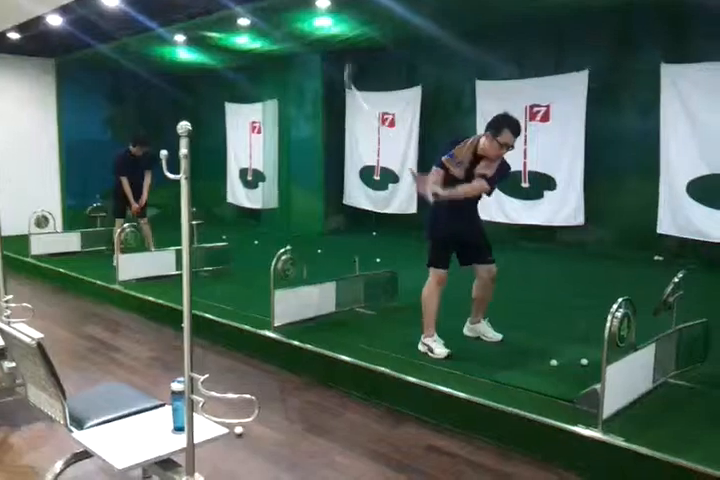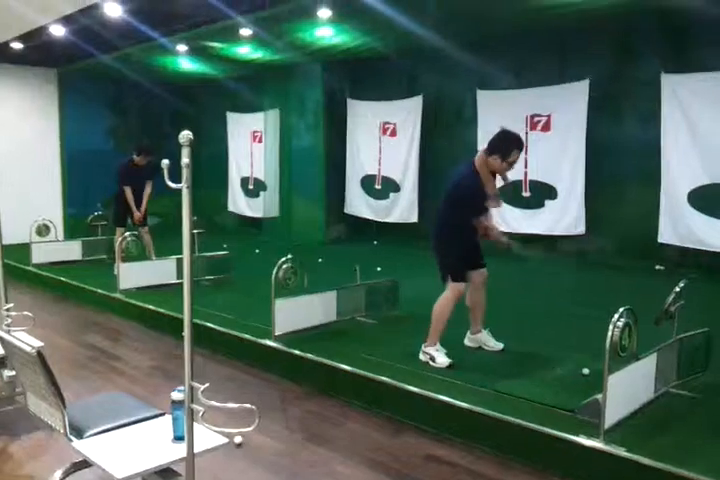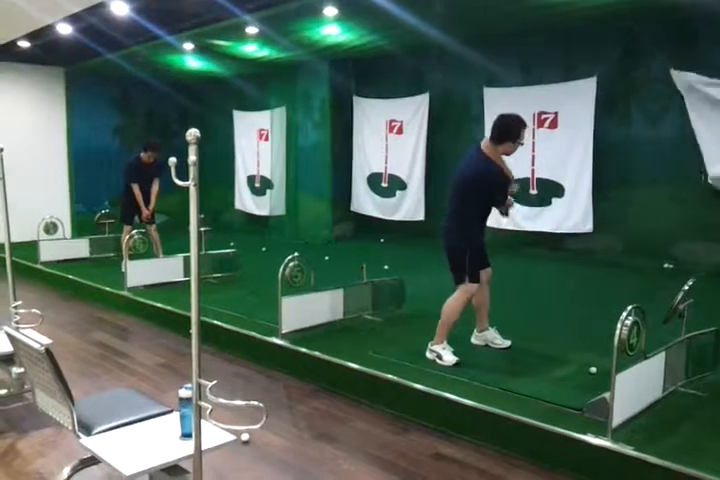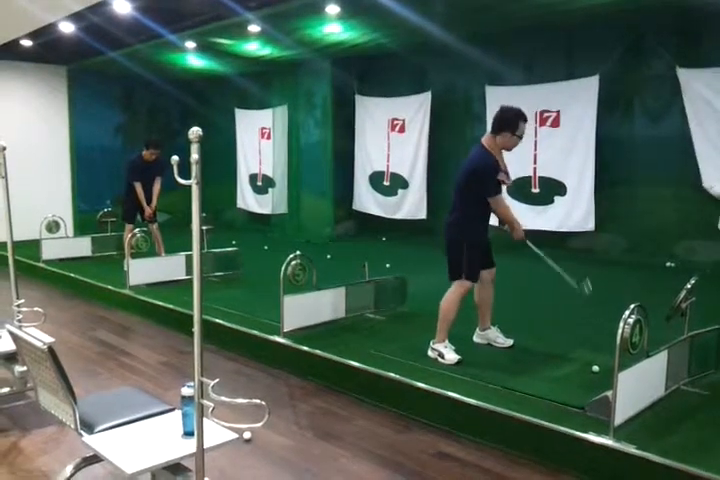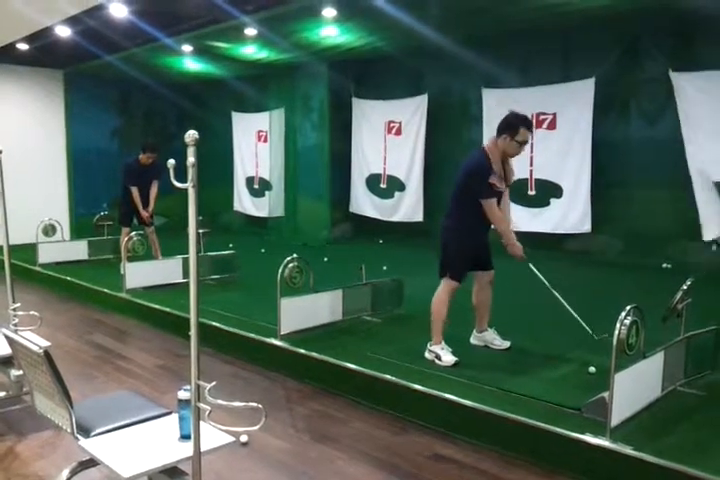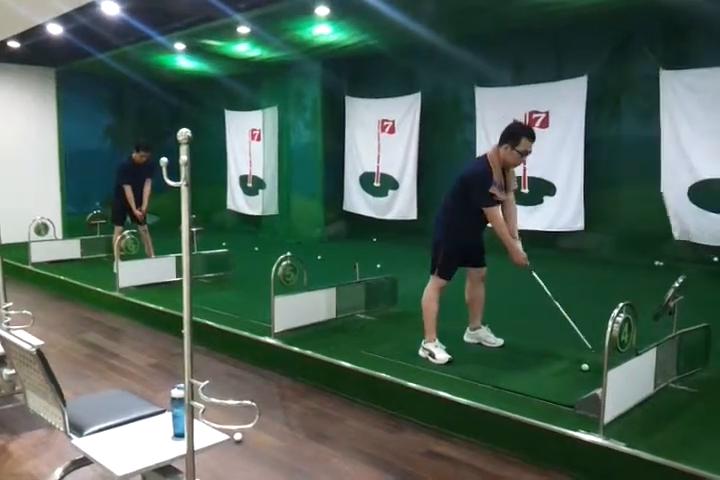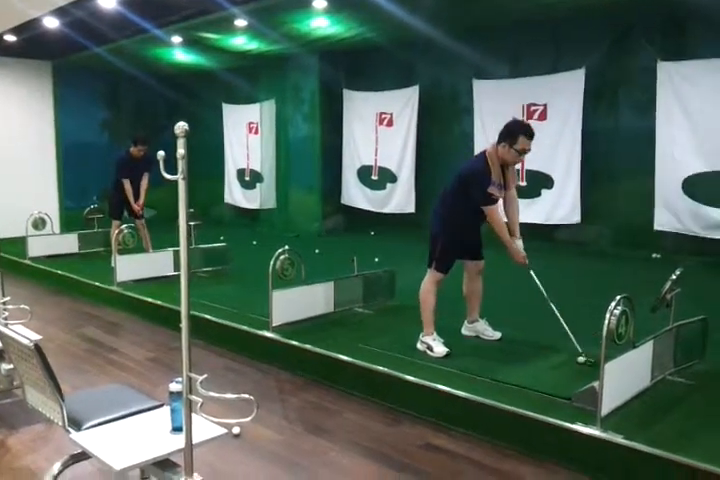
dt=0.3s
person 1, frame 1
left shoulder: (501, 167)
right shoulder: (457, 149)
left elbow: (474, 188)
right elbow: (435, 176)
left wrist: (444, 193)
right wrist: (432, 188)
left hip: (469, 222)
right hip: (442, 220)
left knee: (488, 272)
right knee: (438, 275)
left ankle: (476, 322)
right ankle: (428, 337)
person 1, frame 2
left shoulder: (487, 168)
right shoulder: (469, 182)
left elbow: (484, 207)
right elbow: (483, 222)
left wrist: (493, 233)
right wrist: (499, 237)
left hip: (467, 233)
right hip: (448, 237)
left knee: (479, 277)
right knee: (456, 288)
left ankle: (476, 333)
right ankle: (430, 346)
person 1, frame 3
left shoulder: (478, 150)
right shoulder: (494, 174)
right elbow: (503, 205)
left wrist: (505, 190)
right wrist: (508, 201)
left hip: (467, 229)
right hip: (461, 234)
left knee: (484, 276)
right knee: (467, 288)
left ankle: (482, 331)
right ankle: (437, 345)
person 1, frame 4
left shoulder: (487, 151)
right shoulder: (487, 163)
right elbow: (497, 204)
left wrist: (506, 219)
right wrist: (515, 225)
left hip: (475, 228)
right hip: (462, 231)
left knee: (487, 275)
right knee: (463, 284)
left ankle: (484, 329)
right ankle: (438, 343)
person 1, frame 5
left shoulder: (503, 160)
right shoulder: (480, 165)
left elbow: (503, 198)
right elbow: (491, 209)
left wrist: (509, 233)
right wrist: (510, 241)
left hip: (478, 232)
right hip: (458, 231)
left knee: (485, 277)
right knee: (449, 284)
left ankle: (481, 332)
right ankle: (435, 345)
person 1, frame 6
left shoulder: (505, 166)
right shoulder: (480, 173)
left elbow: (508, 201)
right elbow: (494, 217)
left wrist: (516, 239)
right wrist: (513, 250)
left hip: (472, 230)
right hip: (450, 230)
left knee: (478, 275)
right knee: (438, 281)
left ankle: (475, 329)
right ankle: (429, 343)
person 1, frame 7
left shoulder: (506, 162)
right shoulder: (479, 171)
left elbow: (511, 196)
right elbow: (493, 215)
left wrist: (517, 237)
right wrist: (512, 249)
left hip: (470, 222)
right hip: (448, 222)
left knee: (476, 267)
right knee: (435, 275)
left ankle: (473, 322)
right ankle: (427, 336)
person 2, frame 1
left shoulder: (147, 156)
right shoulder: (121, 158)
left elbow: (147, 176)
right elbow: (124, 181)
left wrist: (145, 195)
right wrist: (132, 203)
left hip: (138, 192)
right hip: (121, 193)
left knee: (144, 221)
right knee: (119, 222)
left ankle: (152, 249)
person 2, frame 2
left shoulder: (150, 166)
right shoulder: (125, 167)
left elbow: (148, 186)
right elbow: (127, 190)
left wrist: (143, 207)
right wrist: (134, 212)
left hip: (139, 201)
right hip: (122, 201)
left knee: (144, 229)
right knee: (120, 231)
left ankle: (153, 258)
person 2, frame 3
left shoulder: (157, 164)
right shoulder: (132, 164)
left elbow: (155, 184)
right elbow: (135, 188)
left wrist: (151, 205)
right wrist: (143, 209)
left hip: (147, 199)
right hip: (130, 199)
left knee: (152, 227)
right knee: (127, 229)
left ankle: (160, 256)
right ankle: (125, 260)
person 2, frame 4
left shoulder: (159, 162)
right shoulder: (134, 163)
left elbow: (157, 183)
right elbow: (137, 186)
left wrist: (153, 203)
right wrist: (145, 207)
left hip: (148, 197)
right hip: (132, 198)
left knee: (154, 226)
right knee: (129, 227)
left ankle: (162, 255)
person 2, frame 5
left shoulder: (156, 166)
right shoulder: (130, 166)
left elbow: (154, 186)
right elbow: (134, 190)
left wrist: (151, 206)
right wrist: (141, 211)
left hip: (145, 202)
right hip: (128, 202)
left knee: (150, 230)
right knee: (126, 231)
left ankle: (159, 259)
right ankle: (124, 262)
person 2, frame 6
left shoulder: (149, 165)
right shoulder: (124, 166)
left elbow: (147, 185)
right elbow: (127, 189)
left wrist: (144, 205)
right wrist: (134, 210)
left hip: (138, 200)
right hip: (121, 200)
left knee: (143, 228)
right knee: (118, 229)
left ankle: (152, 257)
person 2, frame 7
left shoulder: (147, 159)
right shoulder: (122, 160)
left elbow: (145, 179)
right elbow: (126, 183)
left wrist: (141, 199)
right wrist: (132, 204)
left hip: (136, 194)
right hip: (118, 194)
left knee: (141, 222)
right knee: (116, 223)
left ankle: (150, 251)
right ankle: (114, 255)
